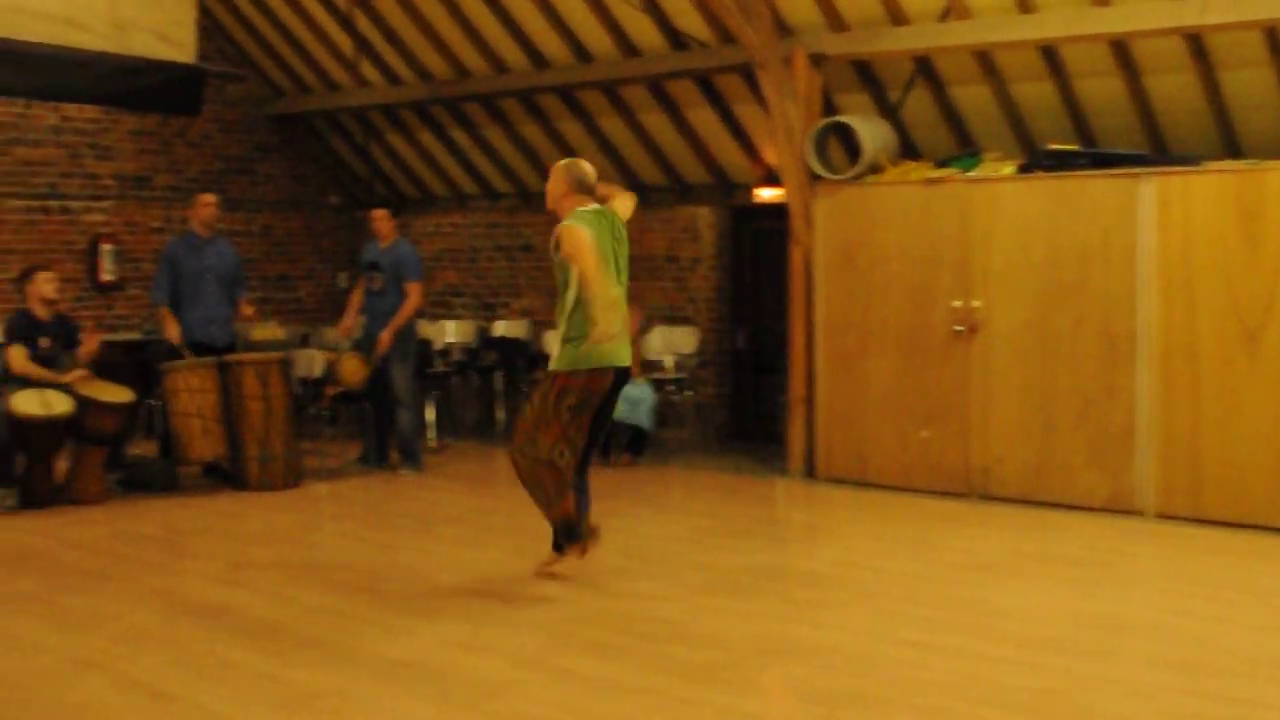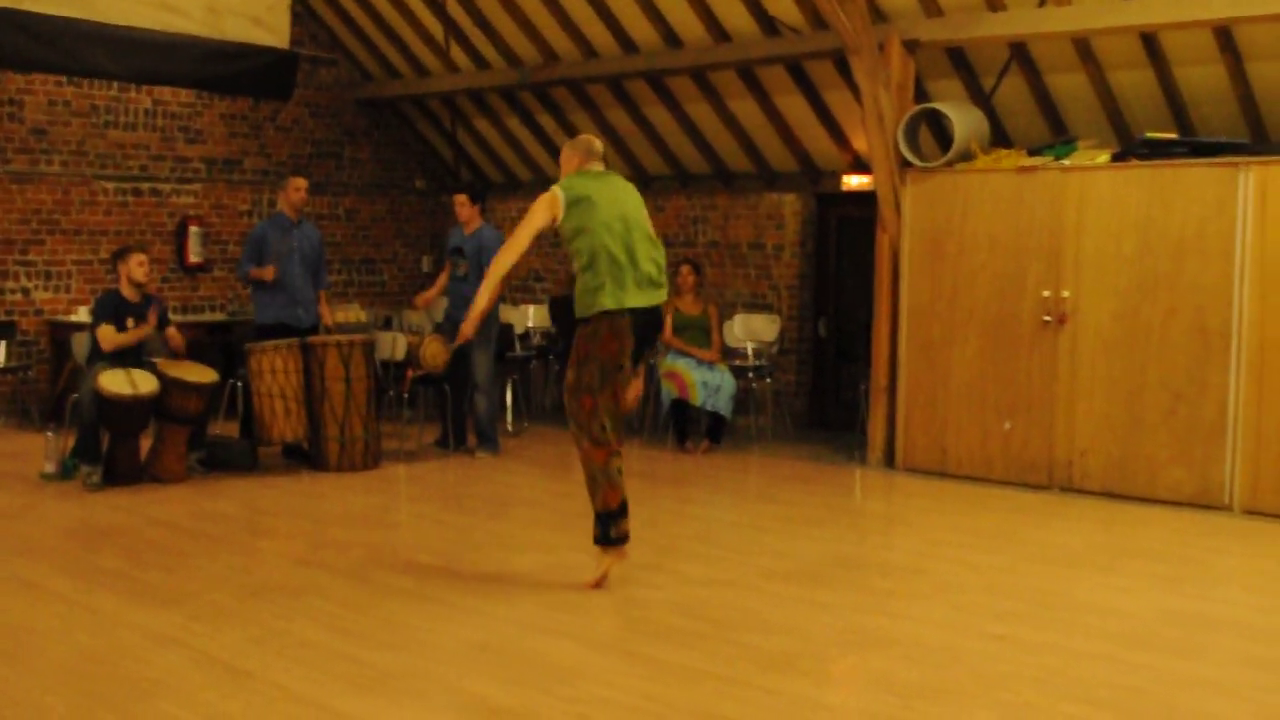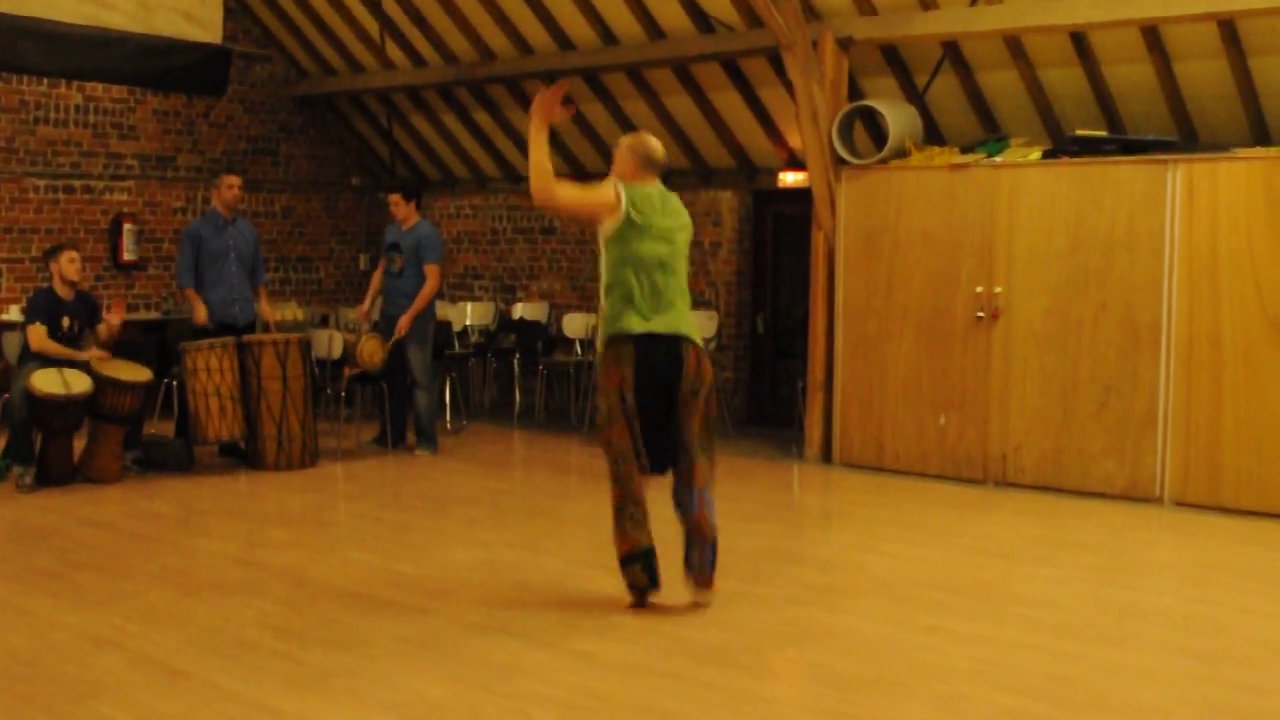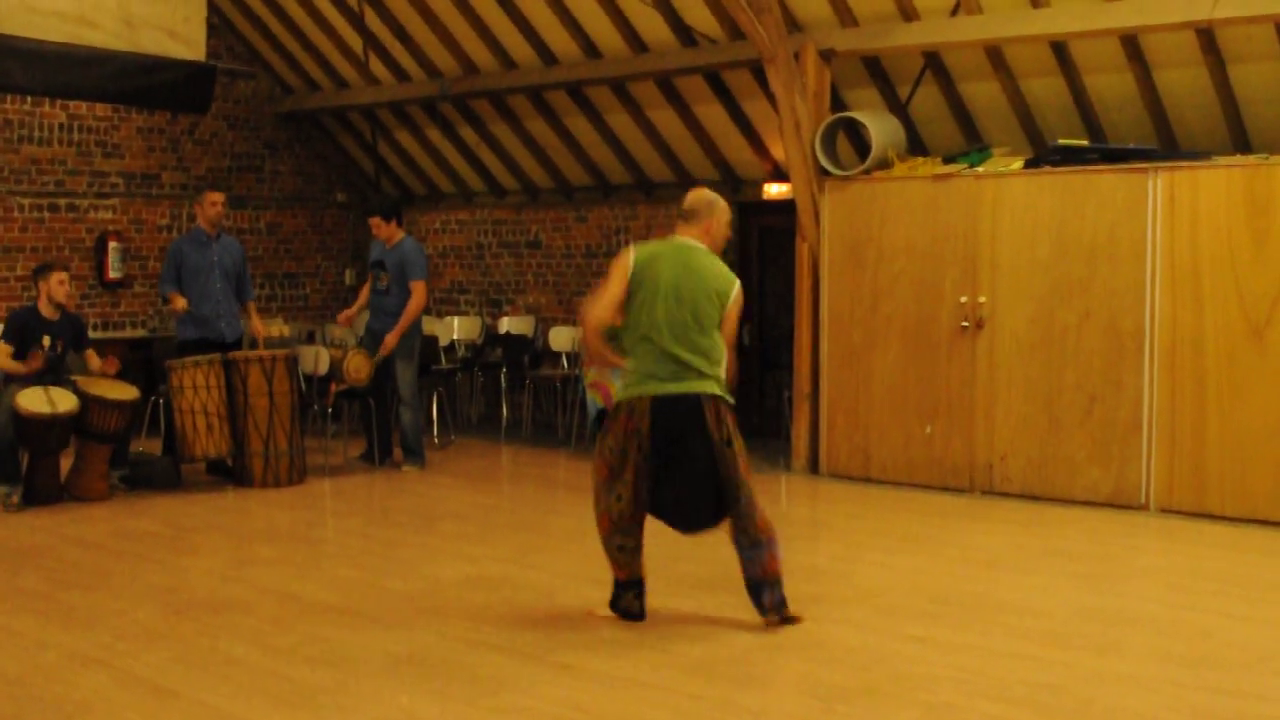
dt=1s
person 1, frame 1
left shoulder: (571, 230)
right shoulder: (611, 219)
left elbow: (591, 271)
right elbow: (625, 200)
left wrist: (606, 312)
right wrist: (601, 188)
left hip: (581, 364)
right hip: (615, 362)
left knee: (531, 451)
right knee: (570, 458)
left ankle: (574, 531)
right ankle: (567, 541)
person 1, frame 2
left shoulder: (559, 194)
right shoulder: (626, 190)
left elbow: (516, 244)
right elbow: (648, 243)
left wrist: (481, 299)
left hip: (608, 313)
right hip: (650, 308)
left knee: (593, 424)
left ankle: (612, 535)
right ankle: (628, 375)
person 1, frame 3
left shoulder: (616, 197)
right shoulder: (677, 213)
left elbow: (545, 194)
left wrist: (538, 127)
left hip: (629, 344)
right hip: (683, 344)
left knee: (628, 465)
right knee: (692, 462)
left ankle: (641, 576)
right ankle: (700, 564)
person 1, frame 4
left shoulder: (636, 258)
right shoulder: (725, 283)
left elbow: (593, 318)
right elbow: (725, 358)
left wrist: (605, 356)
left hip: (641, 403)
right hip: (703, 404)
left knee: (618, 500)
right knee: (740, 504)
left ankle: (629, 593)
right ankle: (771, 600)
person 2, frame 1
left shoulder: (228, 250)
right shoulder: (175, 250)
left elbow: (237, 286)
right elbow: (161, 290)
left wrist: (243, 307)
right wrist: (168, 321)
left hip: (222, 337)
right hip: (186, 339)
left knee: (221, 400)
left ankle: (215, 460)
right ankle: (168, 462)
person 2, frame 2
left shoulder: (313, 233)
right shoulder: (263, 231)
right elbow: (243, 268)
left wrist: (322, 305)
right wrist: (261, 272)
left hip: (306, 319)
right hip: (272, 319)
left ankle: (293, 441)
right ankle: (247, 442)
person 2, frame 3
left shoulder: (249, 231)
right shoulder: (197, 230)
left elbow: (257, 272)
right elbow: (184, 273)
left wrist: (262, 302)
right wrist: (197, 304)
left hip: (243, 318)
right hip: (210, 320)
left ankle: (230, 440)
right ankle: (183, 441)
person 2, frame 4
left shoulder: (234, 246)
right shoulder: (181, 246)
left elbow: (244, 287)
right elbow: (166, 282)
left wrist: (253, 317)
right wrist: (175, 297)
left hip: (230, 334)
right hip: (194, 334)
left ankle: (217, 457)
right ankle: (171, 459)
person 3, frame 1
left shoulder: (405, 252)
right shoulder: (368, 249)
left elbow: (415, 297)
left wrist: (391, 330)
right wrist: (351, 316)
left hip: (398, 335)
right hip: (371, 333)
left knee: (402, 396)
right knee: (373, 394)
left ankle: (410, 457)
right ankle: (375, 453)
person 3, frame 2
left shoulder: (490, 237)
right shoulder: (454, 234)
right wrist: (433, 293)
left hip: (480, 321)
right hip: (452, 317)
left knee: (481, 381)
right knee: (452, 378)
left ankle: (487, 442)
right ankle: (453, 437)
person 3, frame 3
left shoulder: (427, 234)
right shoulder: (390, 231)
left elbow: (432, 281)
left wrist: (410, 315)
right wrist: (369, 301)
left hip: (416, 318)
right hip: (388, 315)
left knee: (420, 378)
right knee: (389, 376)
left ankle: (427, 439)
right ankle: (392, 435)
person 3, frame 4
left shoulder: (411, 250)
right shoulder: (375, 247)
left elbow: (419, 297)
left wrist: (397, 332)
right wrist: (354, 310)
left hip: (402, 334)
right hip: (374, 331)
left knee: (406, 395)
right knee: (374, 392)
left ankle: (413, 455)
right ankle: (378, 451)
person 4, frame 1
left shoulder: (64, 324)
right shoulder: (18, 323)
left elbow: (80, 360)
left wrist: (90, 351)
right wrist: (62, 378)
left hip: (56, 387)
right hip: (22, 387)
person 4, frame 2
left shoulder: (153, 302)
right shoulder: (108, 301)
left elbow: (173, 338)
right elbow: (108, 343)
left wrist: (178, 344)
right wrist: (146, 330)
left hip: (137, 364)
right hip: (107, 364)
right knee: (90, 393)
left ankle: (192, 451)
right ankle: (90, 462)
person 4, frame 3
left shoulder: (86, 301)
right shoulder: (40, 300)
left elbow: (102, 336)
right elbow: (36, 343)
left wrist: (112, 328)
right wrist: (81, 354)
left hip: (71, 365)
right hip: (37, 364)
right ankle: (22, 463)
person 4, frame 4
left shoulder: (73, 322)
right shoulder: (20, 318)
left elbow: (88, 355)
left wrist: (102, 367)
right wrist: (26, 368)
left hip: (58, 383)
right hip: (22, 382)
